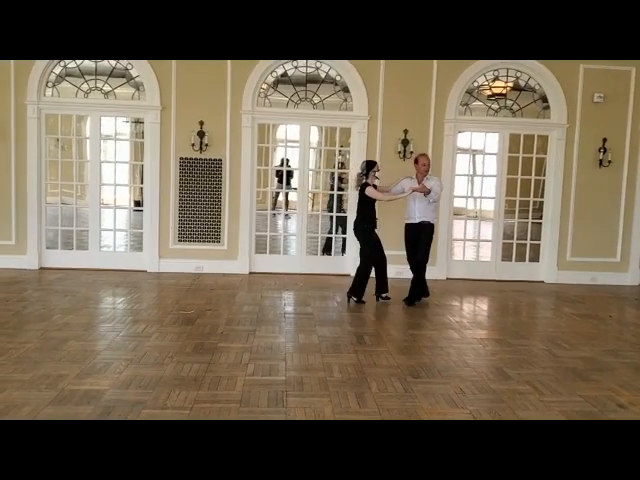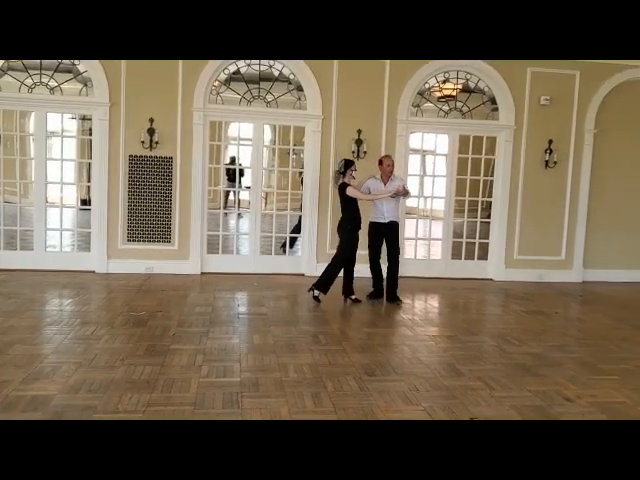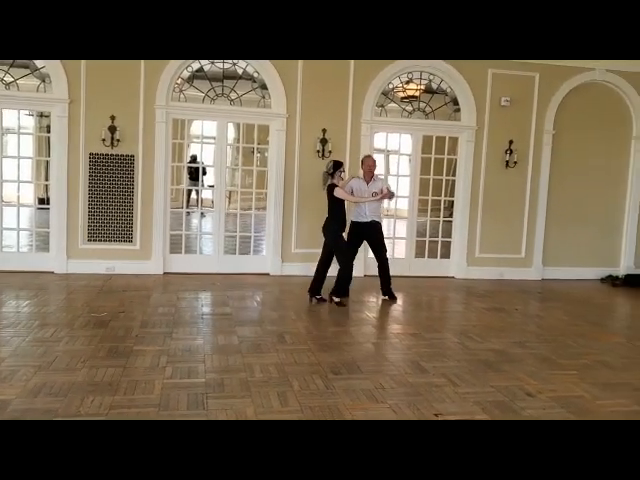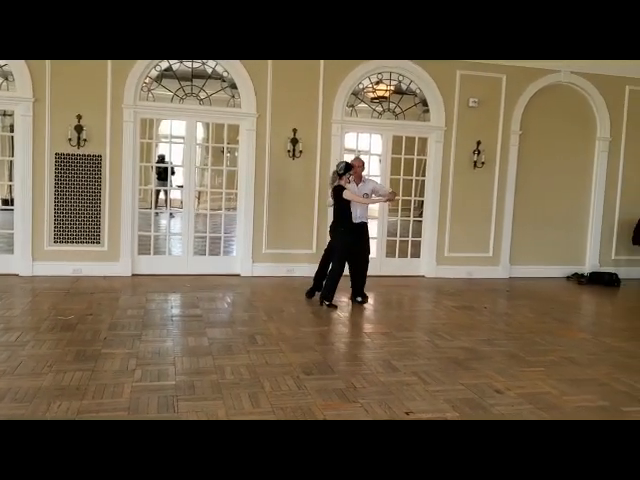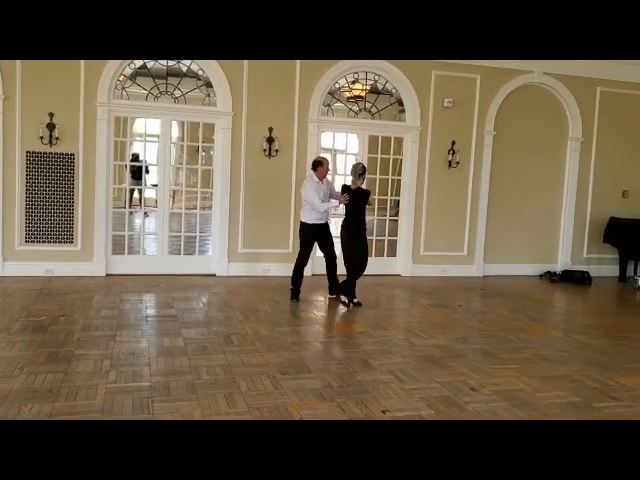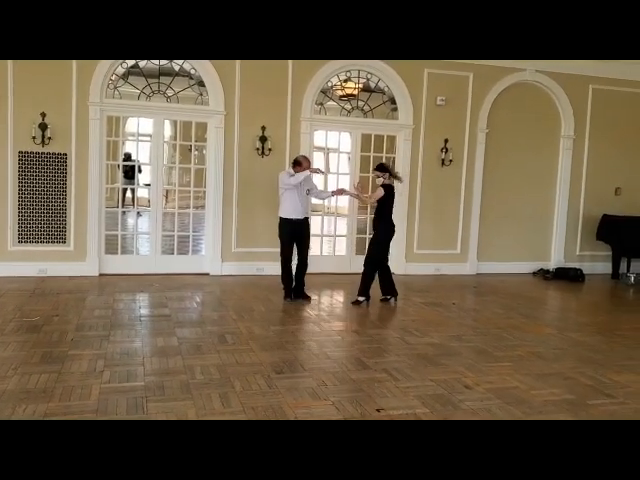
dt=0.5s
person 1, frame 1
left shoulder: (435, 181)
right shoulder: (406, 181)
left elbow: (436, 197)
right elbow: (390, 193)
left wrist: (428, 191)
left hip: (426, 225)
right hip: (410, 225)
left knee: (420, 260)
right knee: (412, 260)
left ankle: (414, 294)
right ankle: (422, 290)
person 1, frame 2
left shoulder: (399, 181)
right shoulder: (371, 182)
left elbow: (406, 194)
left wrist: (404, 192)
left hip: (392, 224)
right hip: (375, 224)
left knee: (393, 259)
right knee: (373, 258)
left ankle: (391, 293)
right ankle: (377, 289)
person 1, frame 3
left shoulder: (381, 182)
right shoulder: (354, 182)
left elbow: (390, 193)
left wrist: (388, 194)
left hip: (374, 224)
right hip: (357, 224)
left knee: (382, 257)
left ankle: (387, 289)
right ankle: (343, 288)
person 1, frame 4
left shoulder: (370, 184)
left elbow: (384, 191)
left wrist: (391, 194)
left hip: (361, 226)
left knee: (363, 259)
right knee: (328, 254)
left ankle: (358, 290)
right ankle: (316, 286)
person 1, frame 5
left shoulder: (326, 182)
right shoulder: (309, 184)
left elbow: (333, 194)
right elbow: (319, 206)
left wrist: (344, 197)
right wrist: (338, 202)
left hip: (323, 225)
right hip: (308, 226)
left knee: (331, 257)
right knee: (303, 258)
left ankle: (334, 288)
right ankle: (295, 291)
person 1, frame 6
left shoulder: (307, 179)
right shoulder: (284, 176)
left elbow: (317, 193)
right elbow: (293, 181)
left wrist: (332, 193)
right wrist: (308, 172)
left hip: (302, 222)
right hip: (287, 222)
left knee: (303, 257)
right knee: (286, 257)
left ankle: (298, 290)
right ankle: (288, 290)
person 2, frame 1
left shoulder: (371, 187)
right shoulder: (366, 187)
right elbow: (385, 198)
right wrist: (406, 193)
left hip: (368, 228)
right hip: (363, 228)
left knee: (380, 259)
right knee: (367, 261)
left ankle: (381, 291)
right ankle: (354, 294)
person 2, frame 2
left shoulder: (347, 186)
right shoulder: (345, 187)
left elbow: (360, 190)
right elbow: (366, 197)
right wrist: (387, 194)
left hip: (350, 228)
right hip: (347, 228)
left knee: (349, 262)
right knee: (339, 260)
left ankle: (348, 293)
right ankle: (318, 288)
person 2, frame 3
left shoulder: (334, 187)
right shoulder: (334, 188)
left elbow: (348, 196)
right elbow: (354, 200)
right wrist: (376, 198)
left hip: (332, 228)
right hip: (333, 229)
left knee: (326, 260)
right knee: (347, 262)
left ankle: (314, 292)
right ankle: (336, 295)
person 2, frame 4
left shoulder: (338, 189)
right shoulder: (342, 190)
right elbow: (363, 201)
right wrist: (383, 199)
left hip: (343, 230)
right hip: (340, 231)
left knee: (353, 261)
right knee: (338, 264)
right ankle: (326, 298)
person 2, frame 5
left shoulder: (345, 189)
right shoulder: (366, 193)
left hip: (345, 230)
right hip: (359, 232)
left knee: (350, 265)
right knee: (360, 265)
left ankle: (351, 297)
right ankle: (345, 292)
person 2, frame 6
left shoulder: (383, 188)
right shoulder: (388, 188)
left elbow: (368, 201)
right elbow: (369, 199)
left wrist: (358, 192)
right wrist: (350, 192)
left hip: (382, 230)
right hip: (387, 229)
left knee: (370, 262)
right knee: (381, 261)
left ankle: (363, 295)
right ankle: (390, 294)
